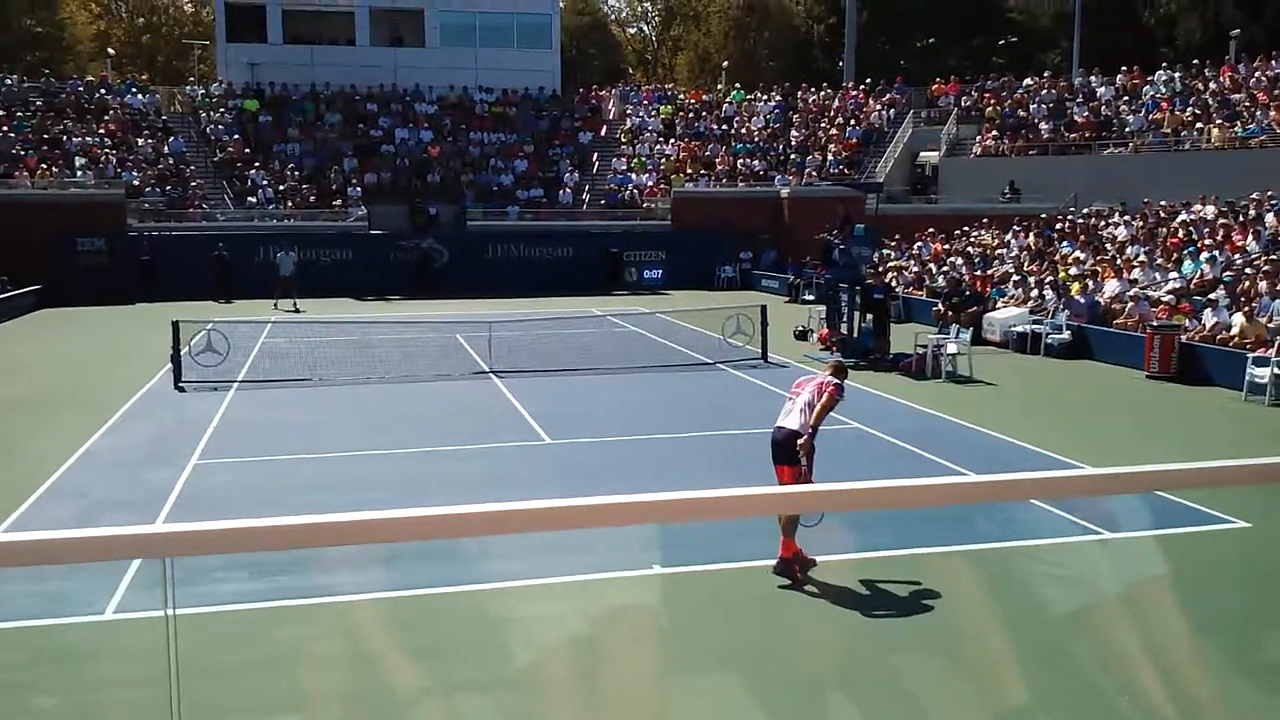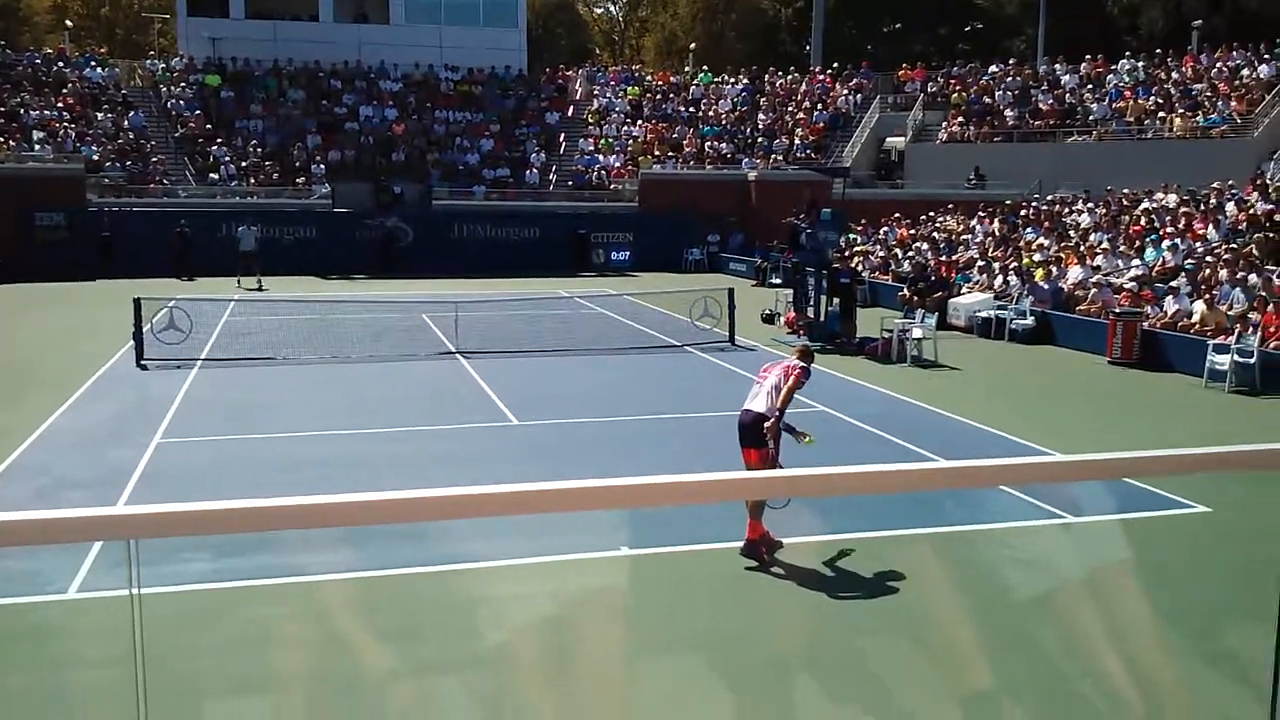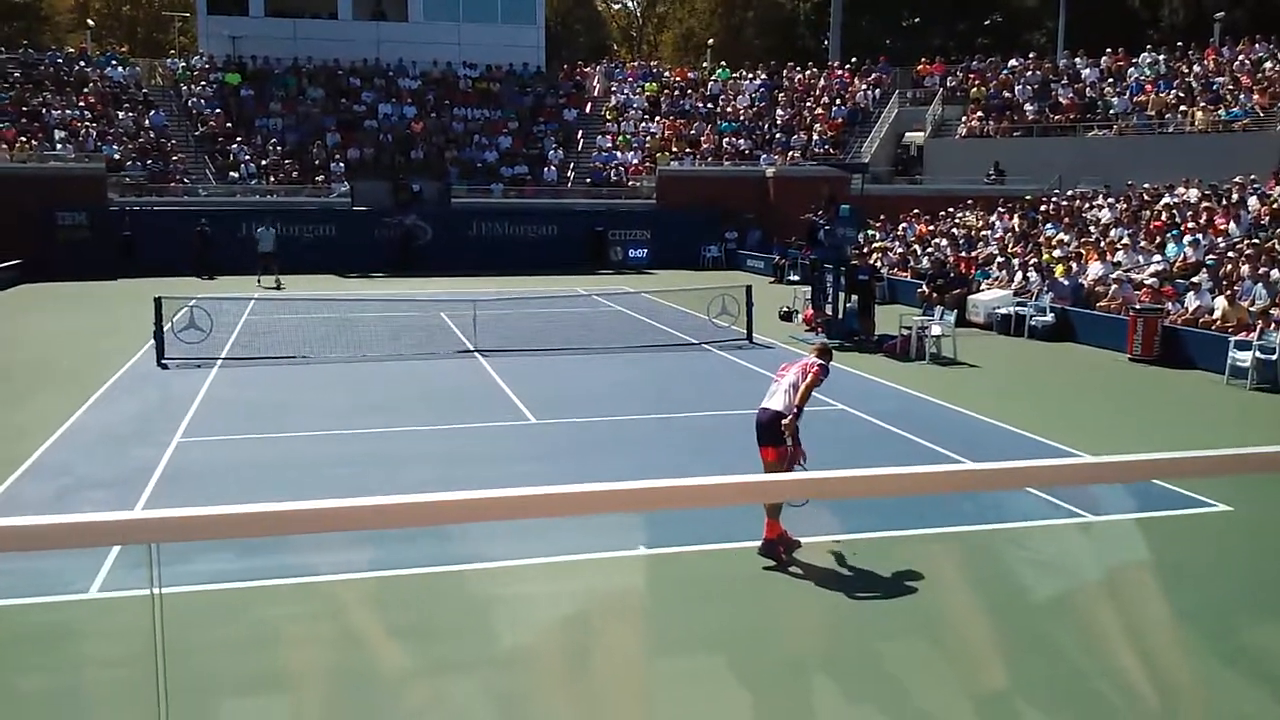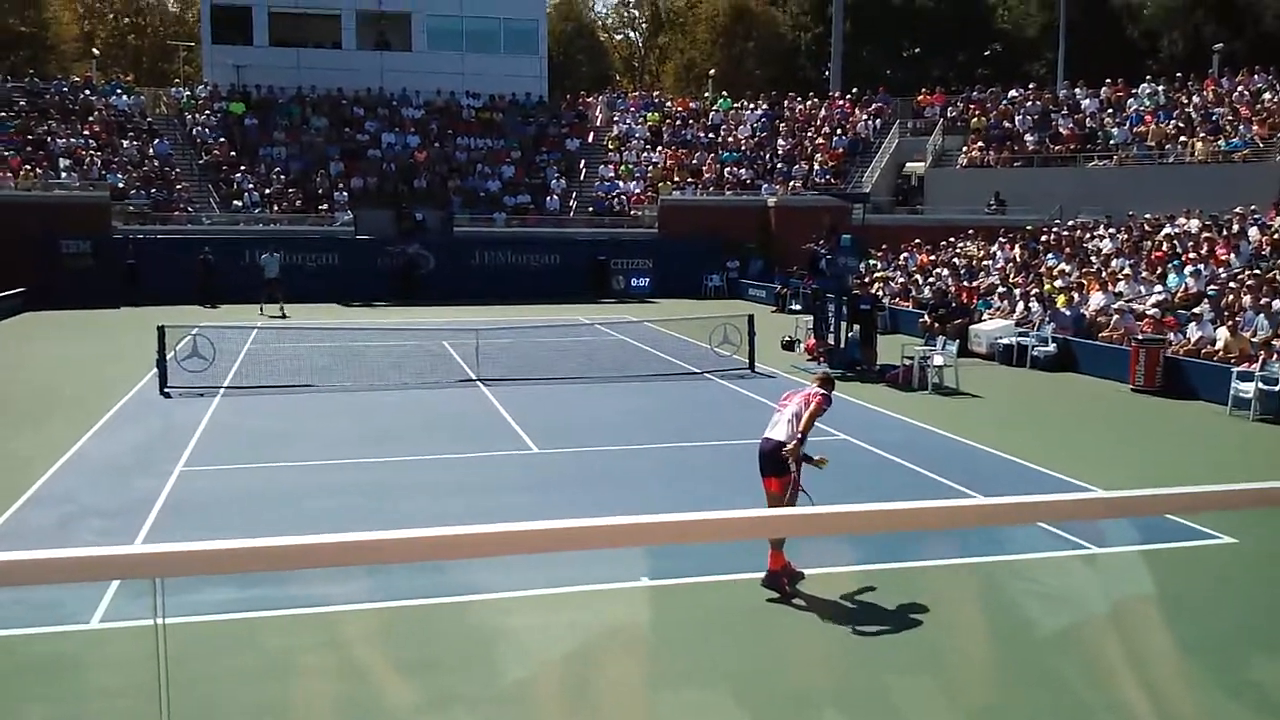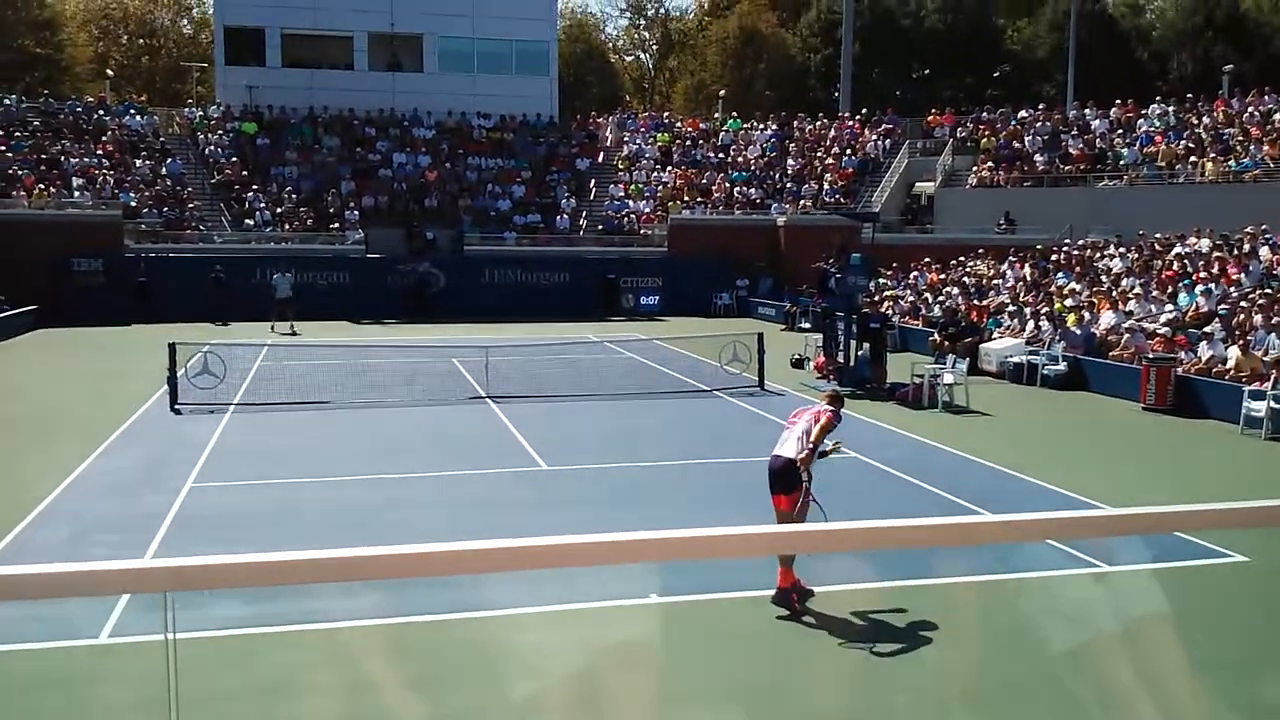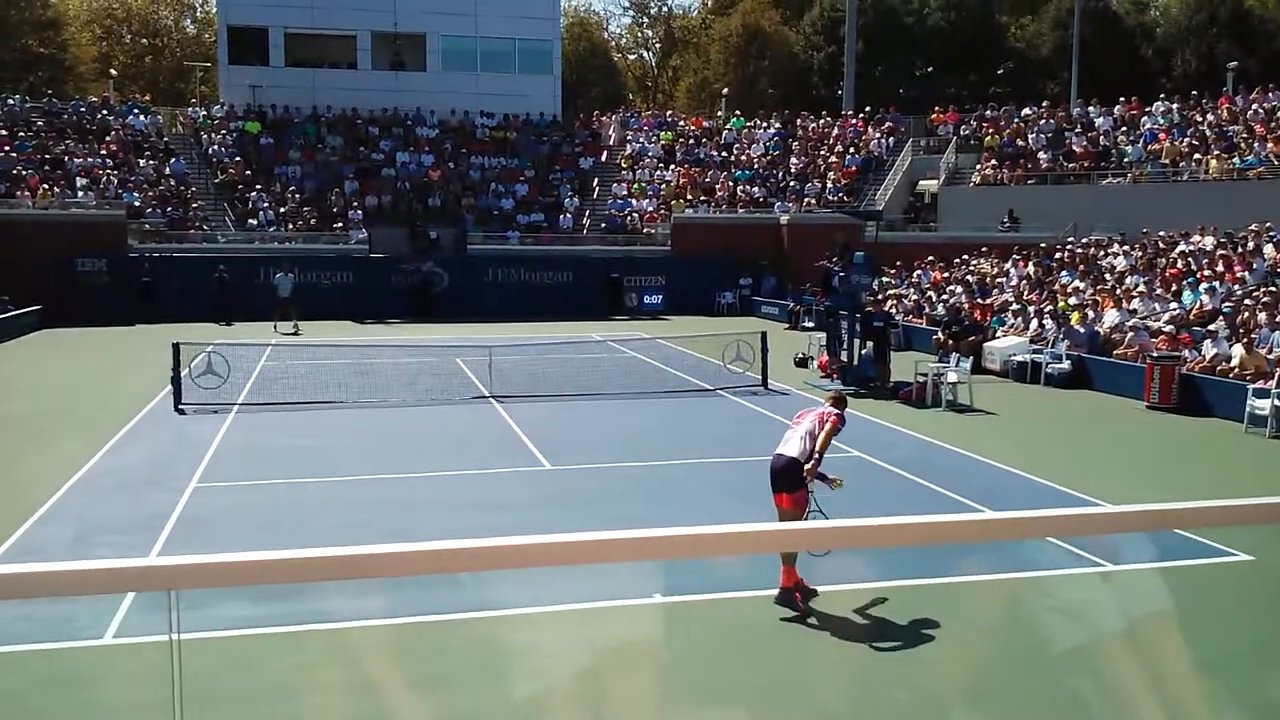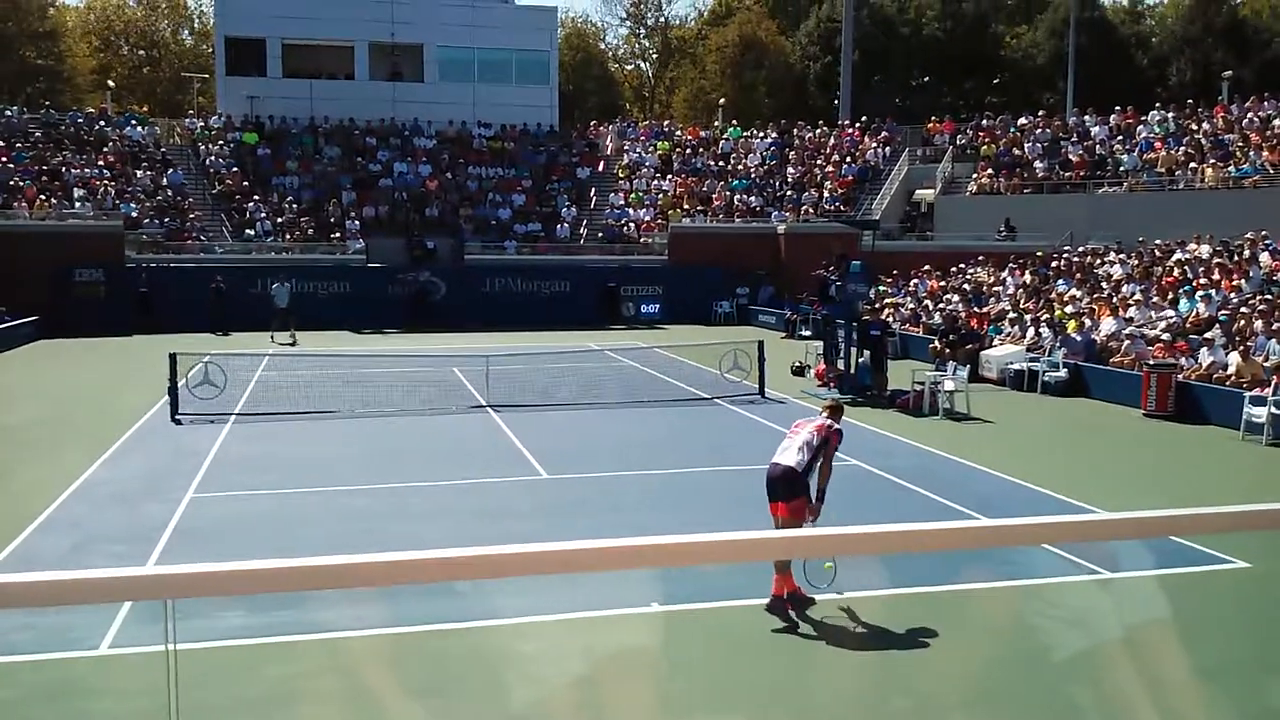
dt=0.2s
person 1, frame 1
left shoulder: (803, 381)
right shoulder: (835, 384)
right elbow: (821, 407)
left wrist: (831, 407)
right wrist: (810, 435)
left hip: (779, 433)
right hip: (797, 438)
left ankle: (792, 552)
right ankle: (785, 559)
person 1, frame 2
left shoulder: (771, 366)
right shoulder: (802, 368)
right elbow: (788, 390)
left wrist: (791, 430)
right wrist: (777, 418)
left hip: (746, 416)
right hip: (763, 422)
left ankle: (758, 534)
right ankle: (752, 540)
person 1, frame 3
left shoulder: (789, 365)
right shoulder: (820, 366)
right elbow: (806, 387)
left wrist: (797, 444)
right wrist: (794, 415)
left hip: (763, 415)
right hip: (780, 420)
left ankle: (777, 533)
right ankle: (769, 540)
person 1, frame 4
left shoulder: (792, 394)
right shoulder: (823, 395)
right elbow: (810, 414)
left wrist: (808, 459)
right wrist: (798, 441)
left hip: (766, 445)
right hip: (782, 449)
left knee: (774, 511)
left ankle: (780, 565)
right ankle: (773, 572)
person 1, frame 5
left shoulder: (801, 411)
right shoulder: (832, 412)
right elbow: (821, 427)
left wrist: (822, 452)
right wrist: (810, 452)
left hip: (775, 462)
right hip: (792, 467)
left ankle: (790, 582)
right ankle: (783, 589)
person 1, frame 6
left shoulder: (805, 413)
right shoulder: (836, 415)
right elbow: (826, 434)
left wrist: (823, 477)
right wrist: (816, 461)
left hip: (777, 462)
right hip: (794, 466)
left ankle: (793, 582)
right ankle: (786, 589)
person 1, frame 7
left shoulder: (802, 422)
right shoulder: (834, 430)
right elbow: (826, 464)
left wrist: (810, 503)
right wrist: (819, 500)
left hip: (773, 471)
right hip: (791, 476)
left ankle: (791, 591)
right ankle: (777, 597)
